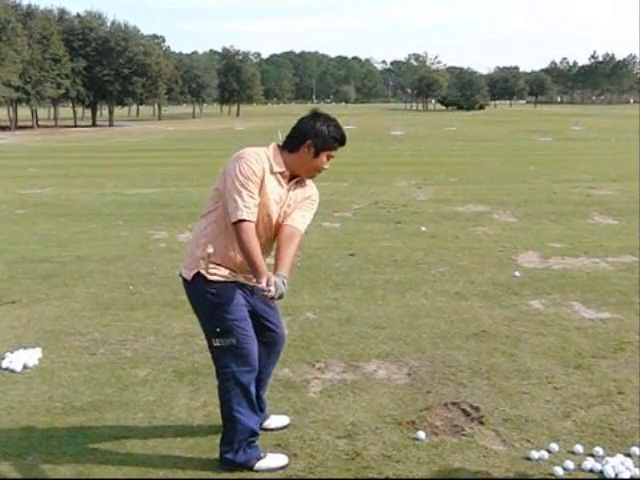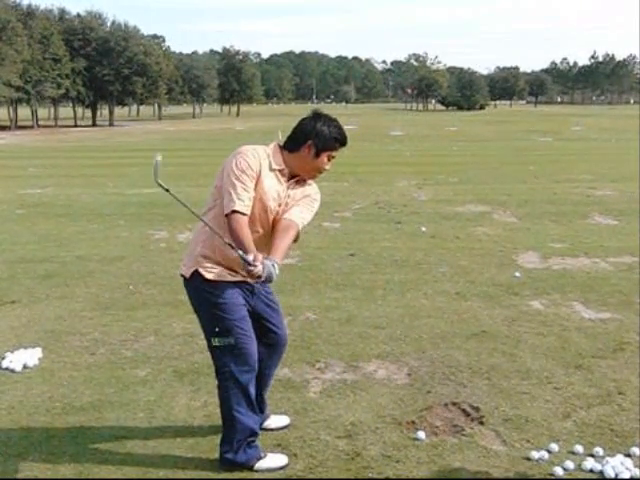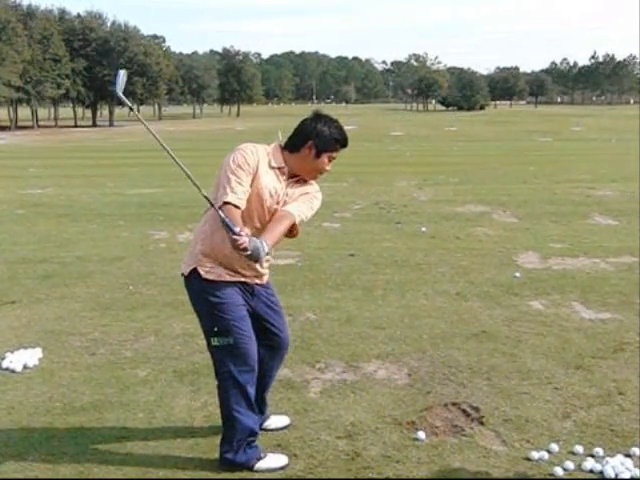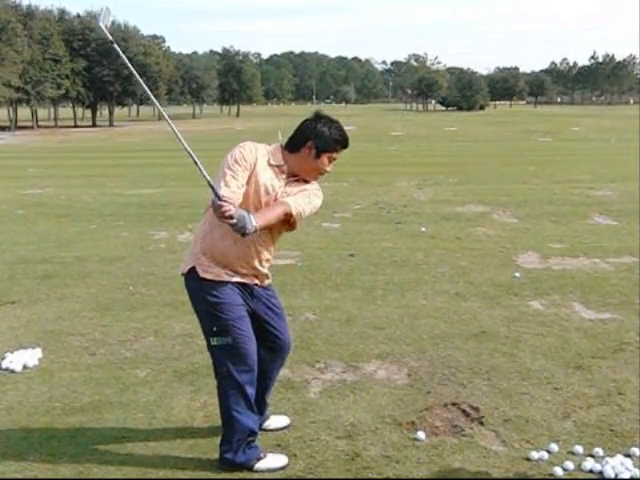
dt=0.3s
person 1, frame 1
left shoulder: (307, 193)
right shoulder: (250, 162)
left elbow: (291, 233)
right elbow: (242, 223)
left wrist: (280, 277)
right wrist: (261, 273)
left hip: (248, 275)
right hip: (210, 274)
left knee: (271, 338)
right knee: (240, 358)
left ankle: (252, 412)
right ankle: (240, 450)
person 1, frame 2
left shoulder: (308, 192)
right shoulder: (249, 159)
left elbow: (289, 226)
right elbow: (235, 214)
left wrist: (271, 263)
right wrist: (251, 255)
left hip: (251, 275)
right hip: (211, 272)
left knee: (273, 339)
right knee: (240, 358)
left ankle: (252, 413)
right ankle: (239, 450)
person 1, frame 3
left shoulder: (309, 193)
right shoulder: (249, 156)
left elbow: (285, 219)
right elbow: (227, 207)
left wrist: (260, 244)
right wrist: (240, 233)
left hip: (253, 276)
right hip: (212, 272)
left knee: (275, 341)
right knee: (239, 358)
left ankle: (253, 413)
right ankle: (240, 450)
person 1, frame 4
left shoulder: (310, 192)
right shoulder: (249, 154)
left elbow: (281, 210)
right elbow: (222, 201)
left wrist: (250, 221)
right wrist: (230, 213)
left hip: (255, 277)
right hip: (212, 272)
left knee: (277, 343)
right knee: (240, 359)
left ankle: (253, 413)
right ankle: (239, 450)
